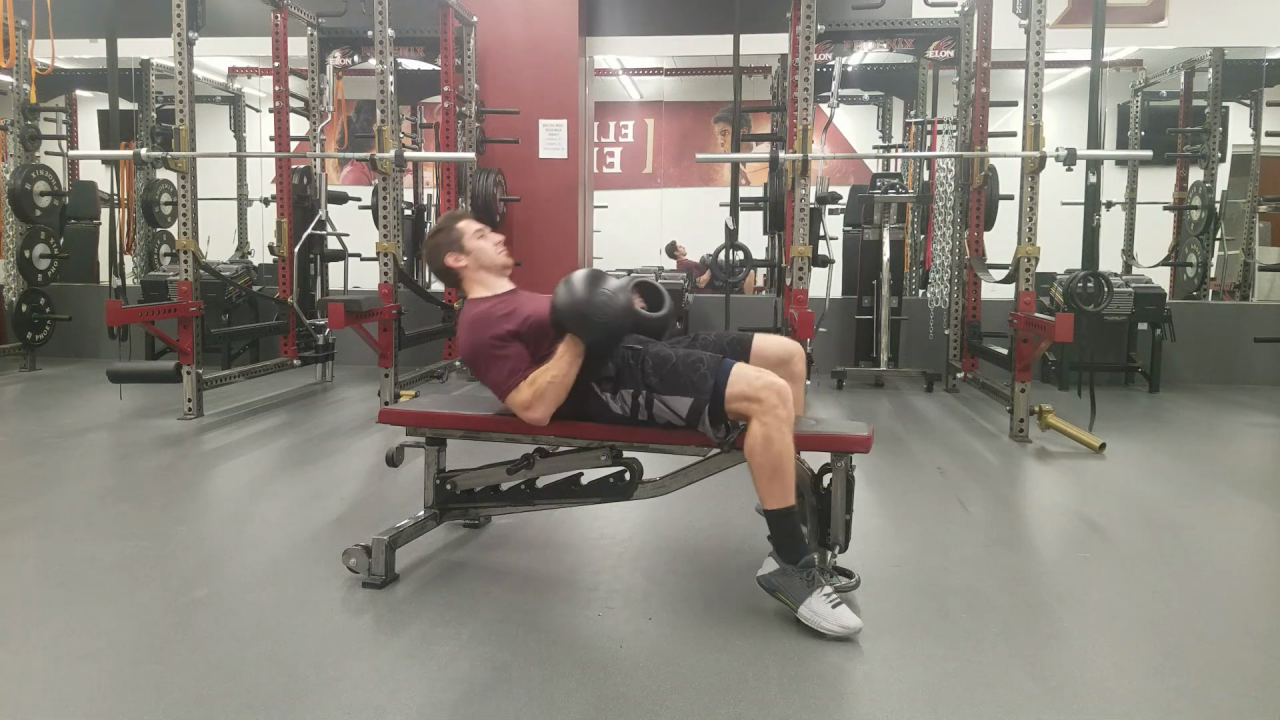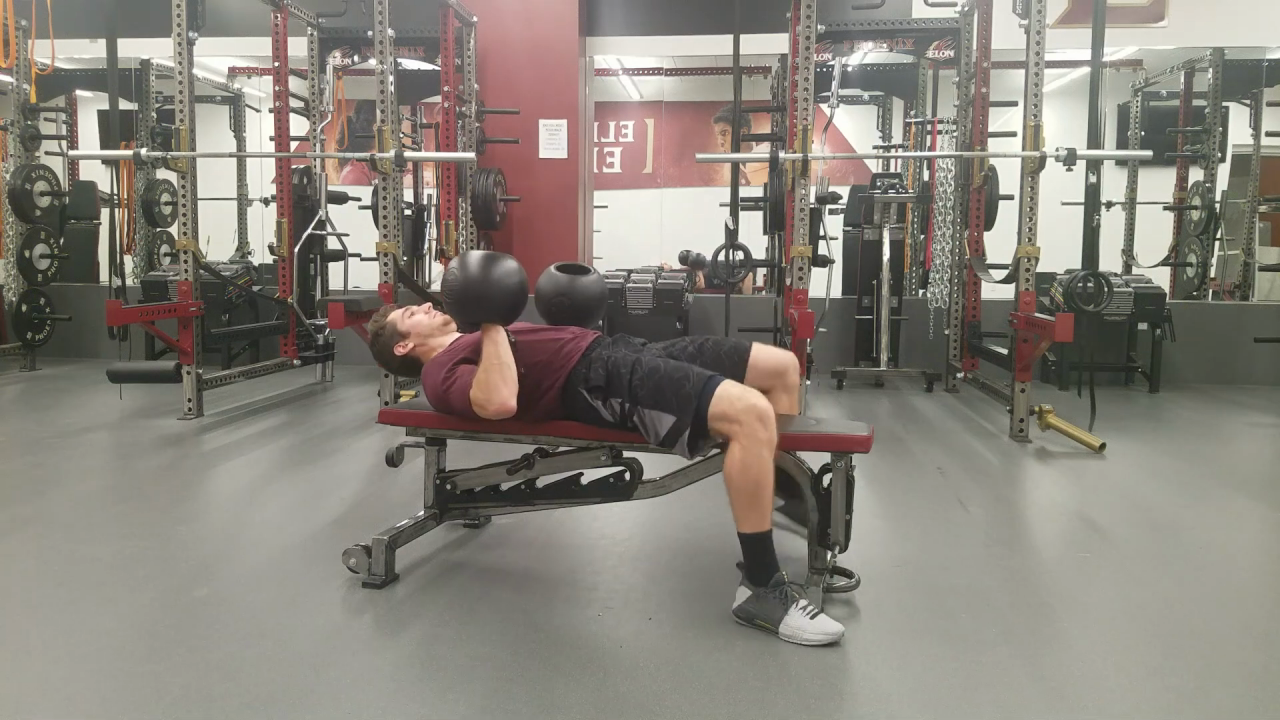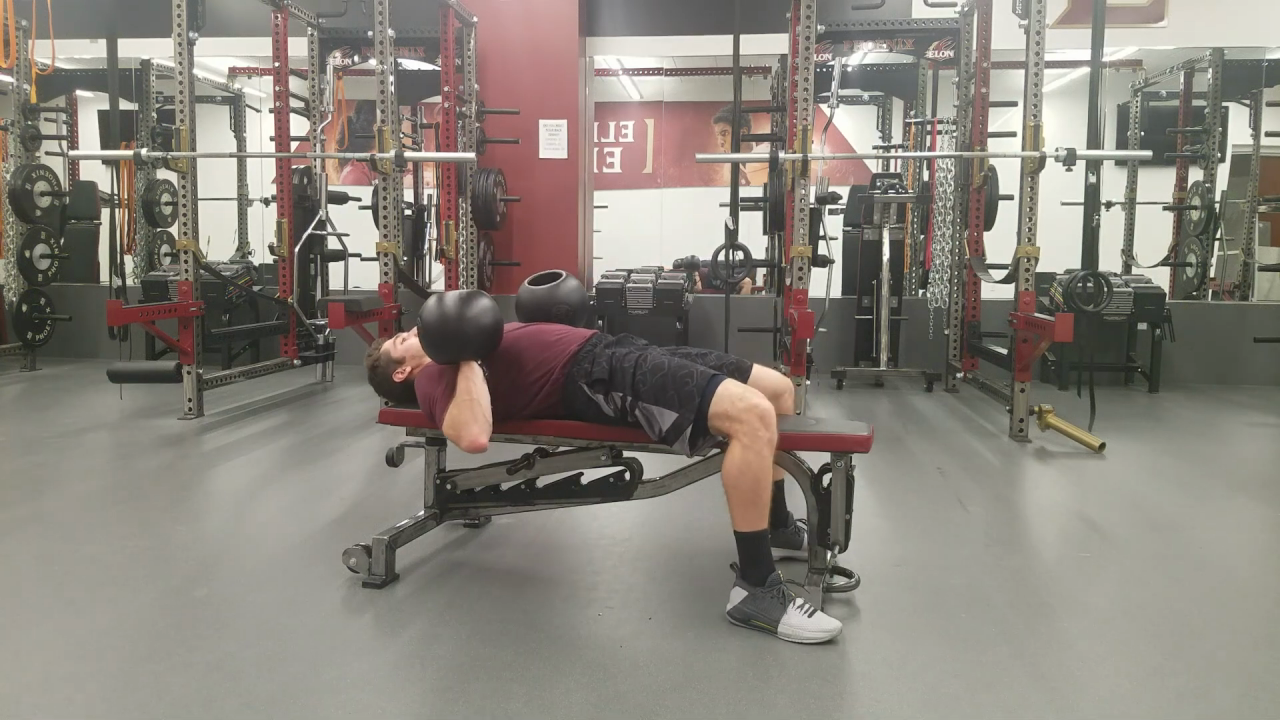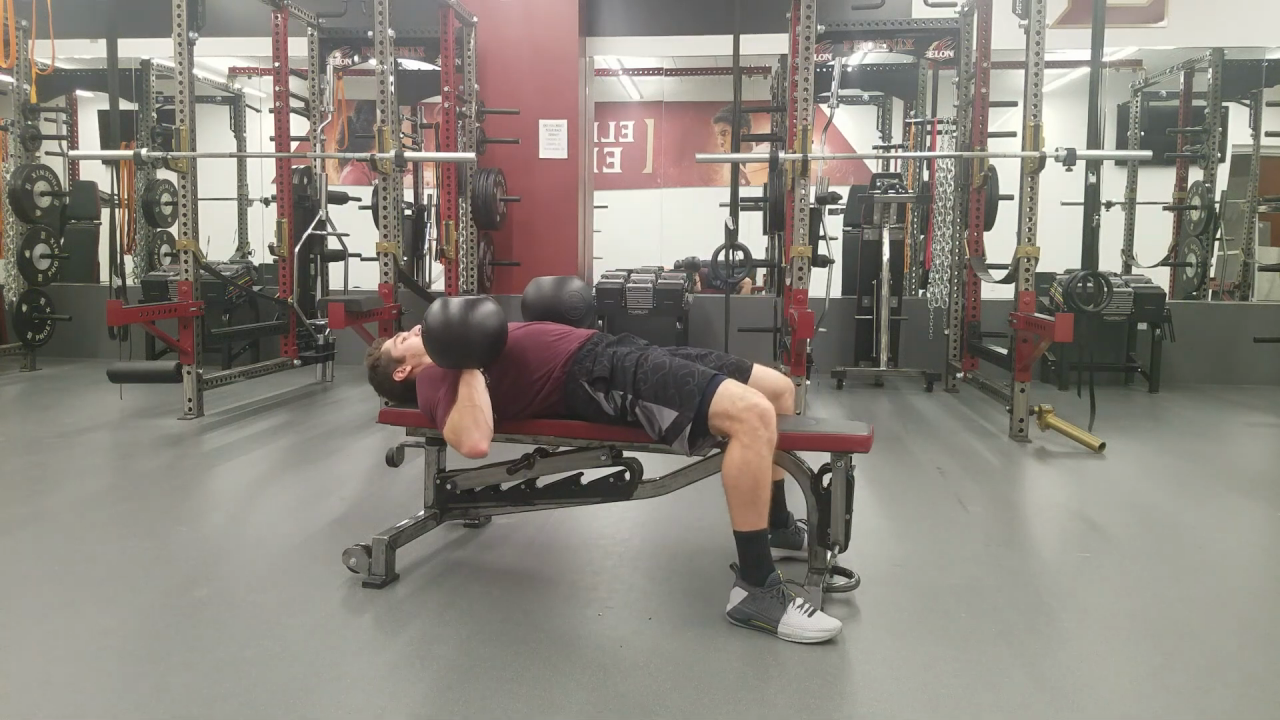
dt=0.7s
person 1, frame 1
left shoulder: (509, 299)
right shoulder: (480, 327)
right elbow: (534, 408)
right wrist: (576, 336)
left hip: (636, 352)
right hip: (614, 383)
left knee: (787, 354)
right knee: (769, 395)
left ankle: (788, 506)
right ankle: (790, 564)
person 1, frame 2
left shoulder: (468, 346)
right shoulder: (441, 371)
right elbow: (501, 402)
right wrist: (491, 324)
left hip: (617, 351)
right hip: (602, 382)
left knee: (781, 366)
right knee: (751, 415)
right ankle: (761, 587)
person 1, frame 3
left shoulder: (455, 357)
right shoulder: (434, 378)
right elbow: (474, 437)
right wrist: (464, 355)
right hip: (599, 378)
left knee: (778, 389)
right knee: (754, 415)
left ankle: (779, 526)
right ankle: (756, 589)
person 1, frame 4
right shoulder: (435, 378)
right elbow: (475, 443)
right wrist: (468, 361)
left knee: (778, 390)
right knee: (752, 415)
left ankle: (779, 526)
right ankle: (756, 589)
